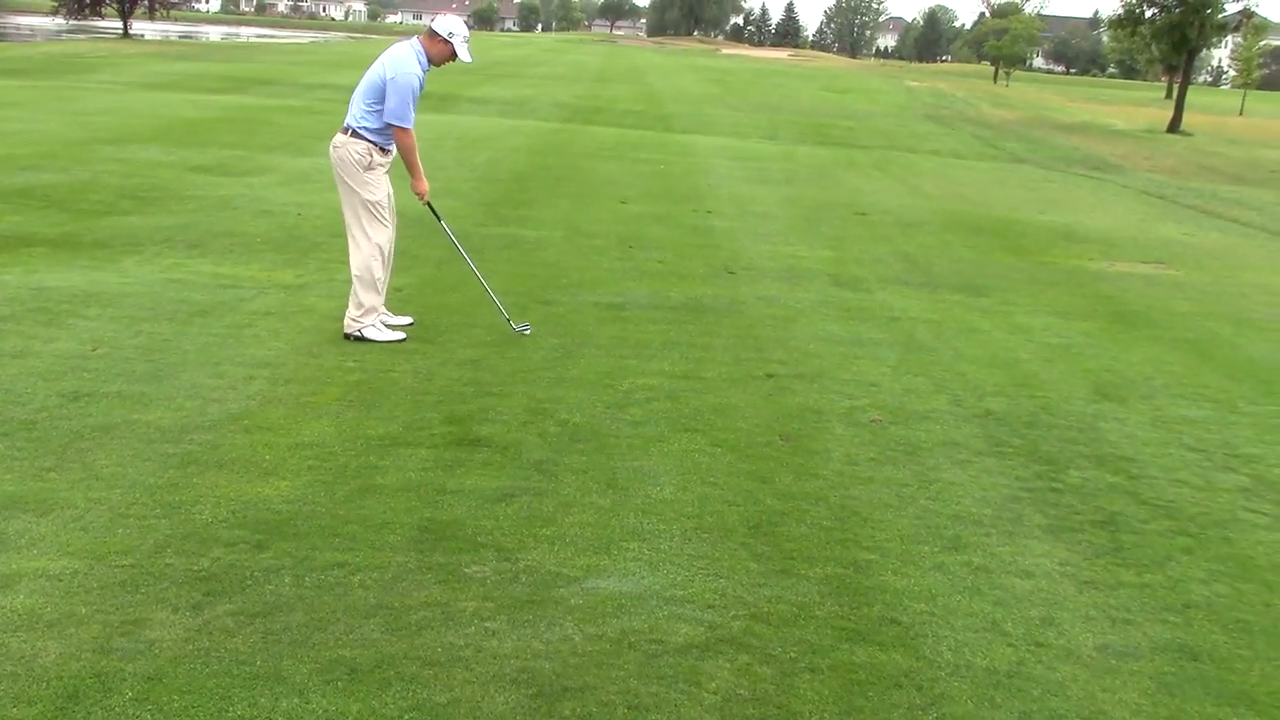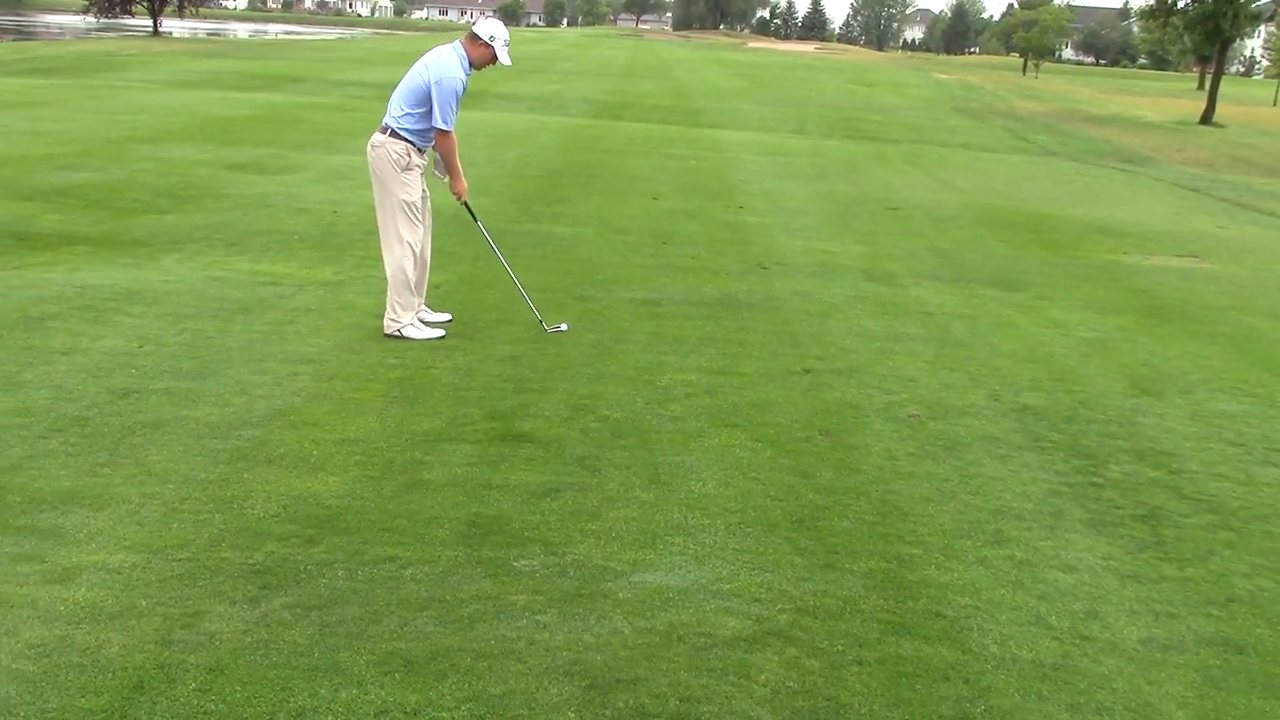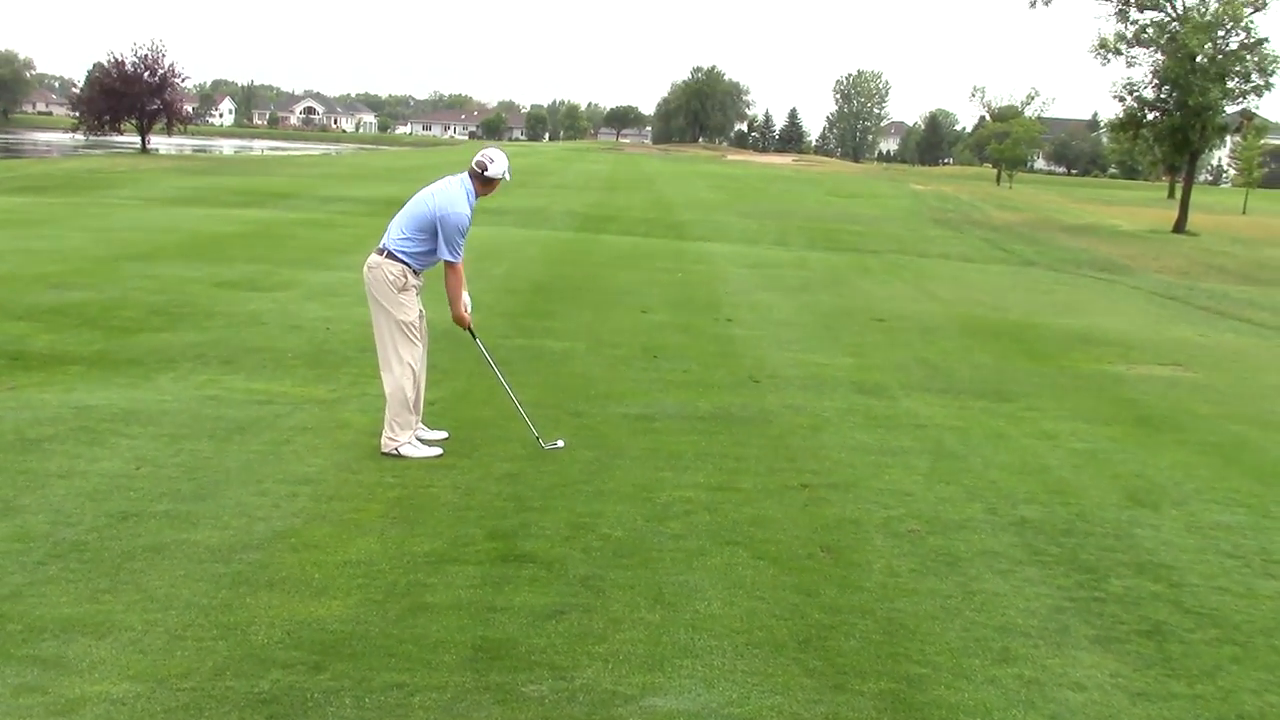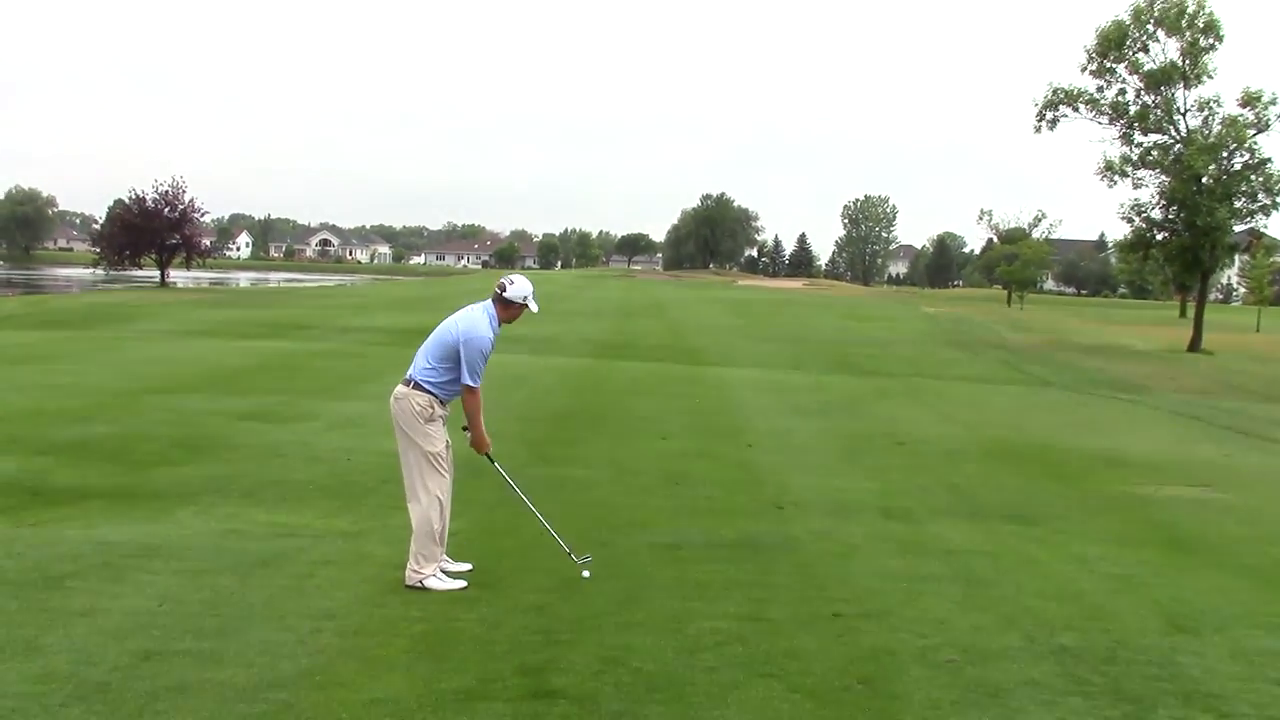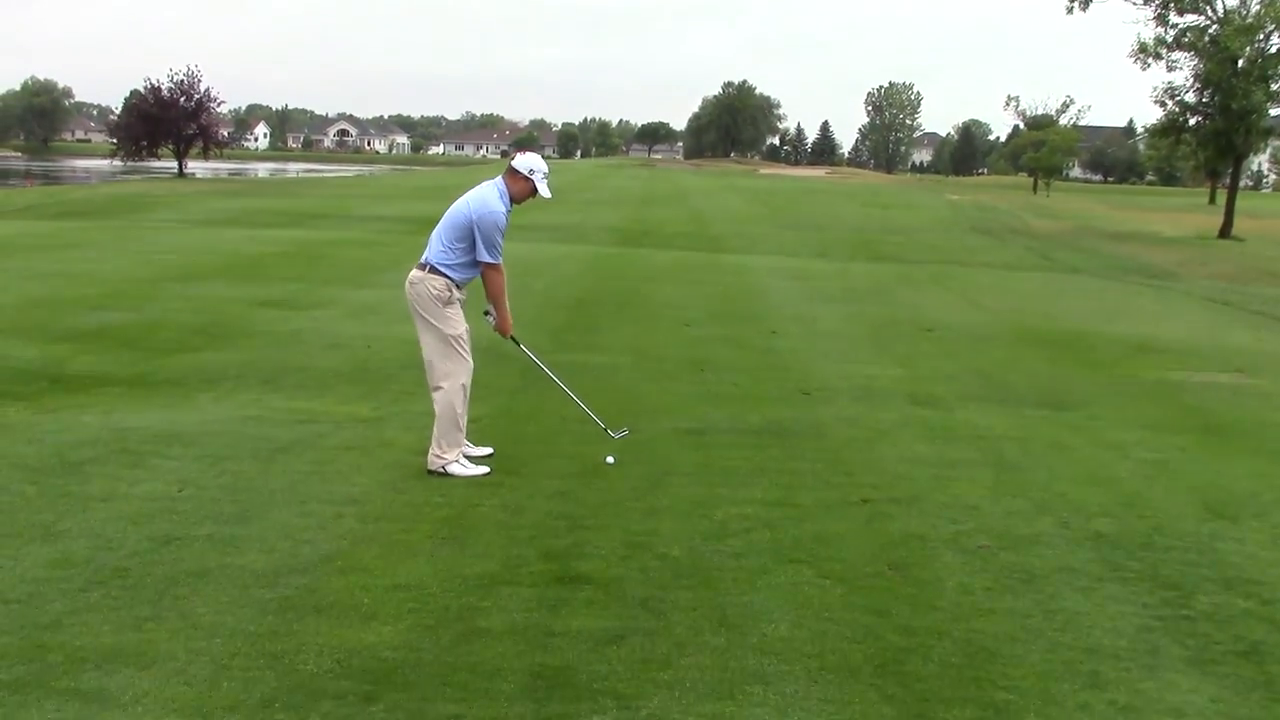
dt=0.5s
person 1, frame 1
left shoulder: (405, 51)
right shoulder: (408, 71)
right elbow: (401, 131)
right wrist: (417, 177)
left hip: (367, 150)
right hip: (359, 153)
left knee: (379, 233)
right knee: (373, 236)
left ankle: (371, 309)
right ankle: (361, 320)
person 1, frame 2
left shoulder: (447, 54)
right shoulder: (451, 75)
right elbow: (444, 133)
left wrist: (440, 158)
right wrist: (457, 177)
left hip: (404, 150)
right hip: (396, 153)
left knee: (418, 232)
right knee: (405, 237)
left ankle: (413, 307)
right ankle: (400, 320)
person 1, frame 3
left shoulder: (455, 185)
right shoulder: (457, 210)
left elbow: (455, 256)
right elbow: (451, 266)
left wrist: (464, 293)
right wrist: (457, 311)
left hip: (398, 270)
right hip: (392, 273)
left knee: (414, 351)
right knee: (403, 356)
left ankle: (410, 424)
right ankle: (397, 439)
person 1, frame 4
left shoulder: (478, 313)
right shoulder: (479, 333)
left elbow: (469, 385)
right elbow: (469, 391)
left wrist: (477, 427)
right wrist: (479, 434)
left hip: (425, 401)
right hip: (418, 404)
left knee: (439, 483)
right knee: (430, 488)
left ankle: (434, 556)
right ankle: (421, 571)
person 1, frame 5
left shoulder: (489, 193)
right shoulder: (492, 210)
left elbow: (487, 264)
right elbow: (492, 268)
left wrist: (495, 306)
right wrist: (503, 315)
left hip: (440, 284)
right hip: (435, 287)
left knee: (458, 368)
right knee: (453, 372)
left ankle: (454, 442)
right ankle: (444, 456)
